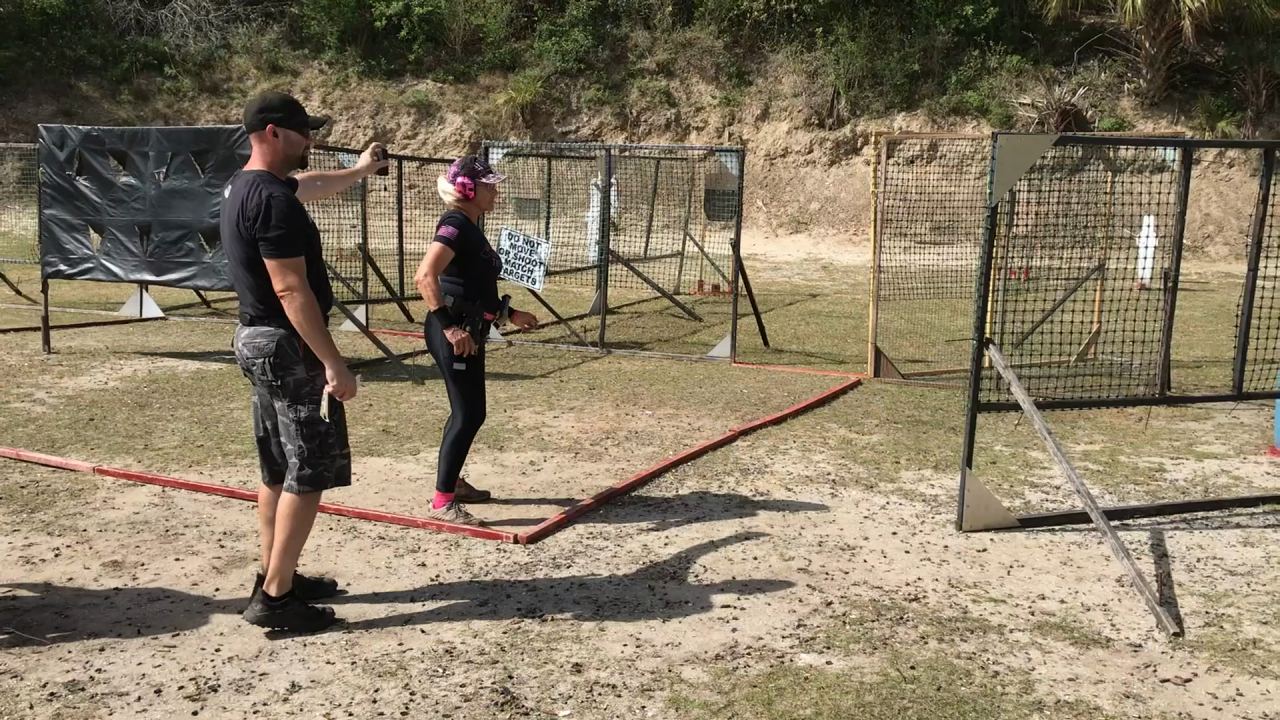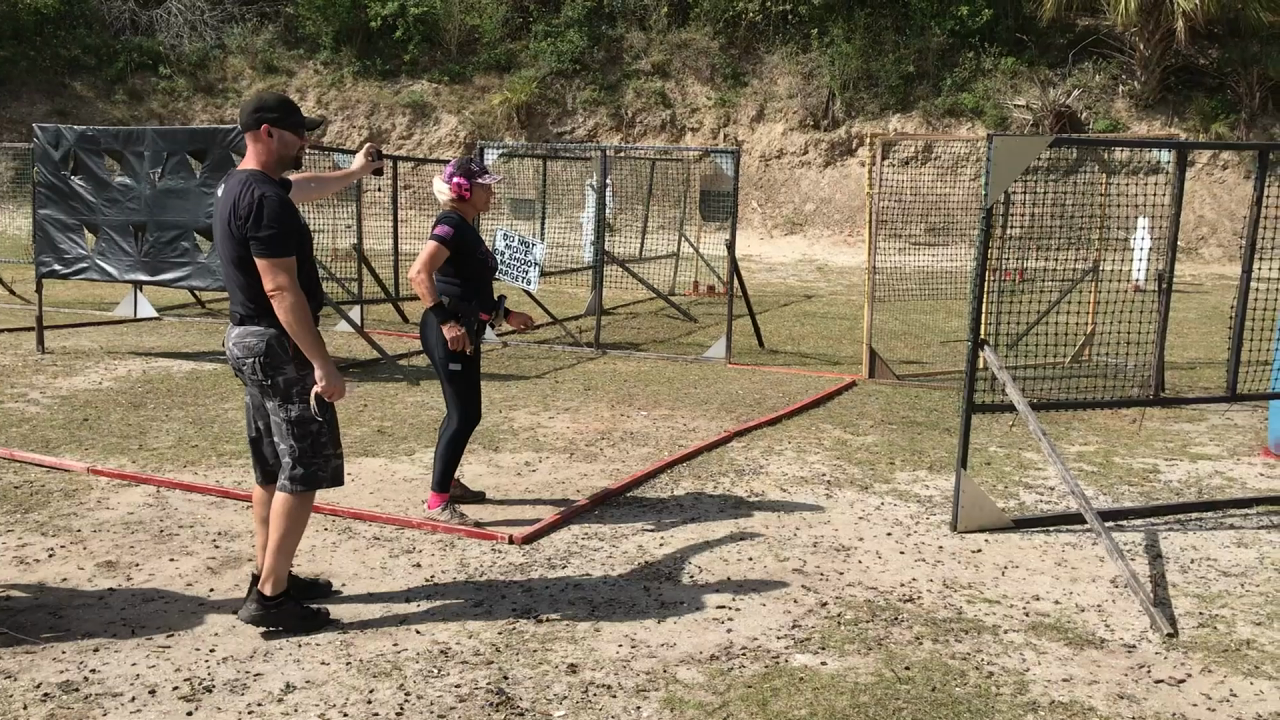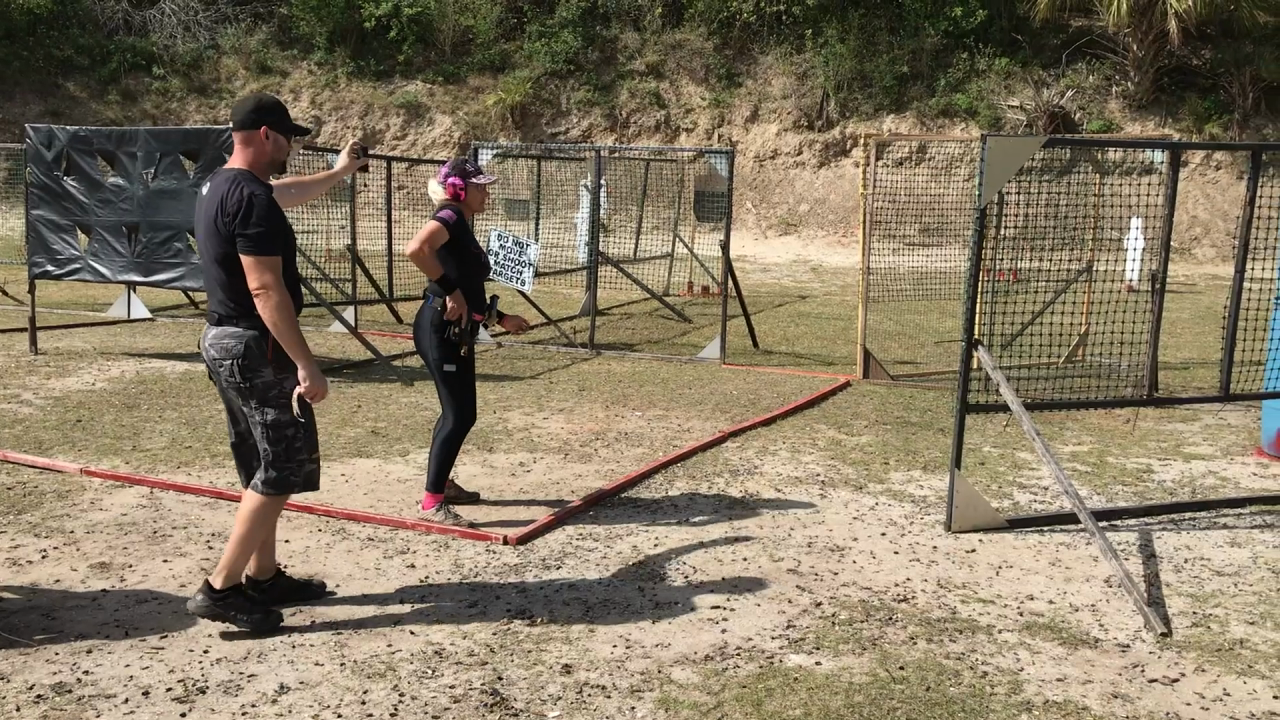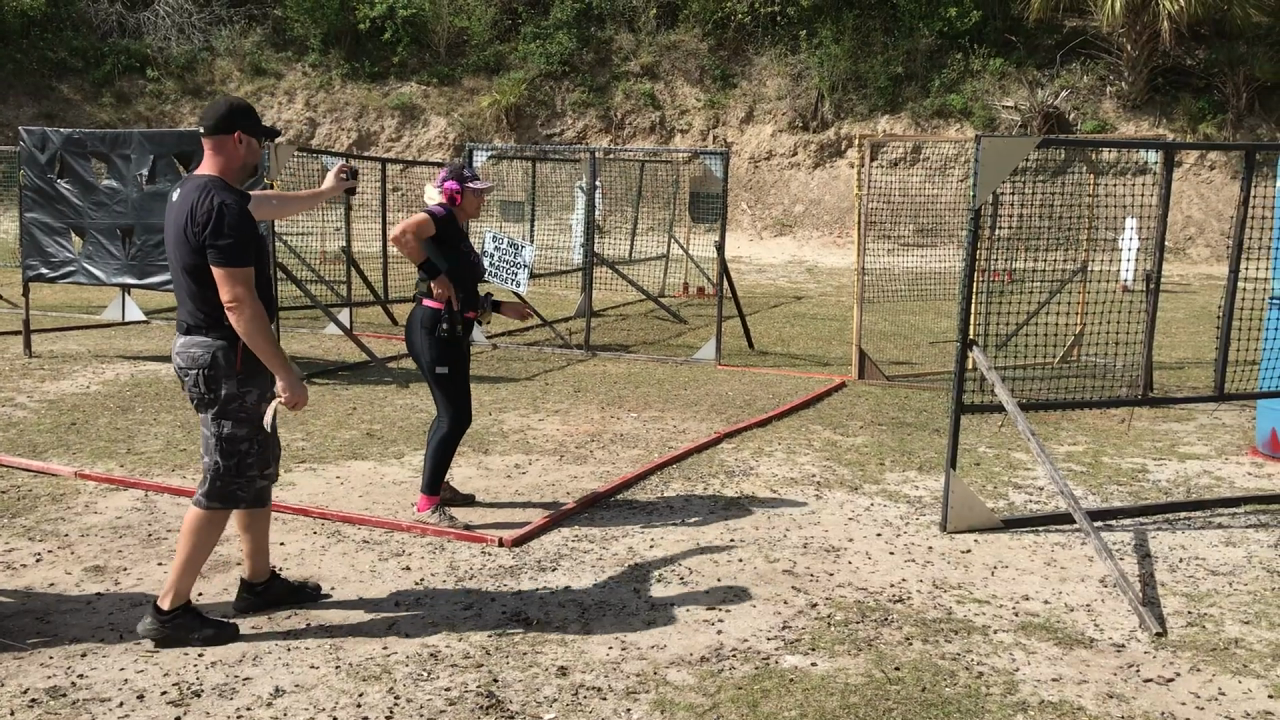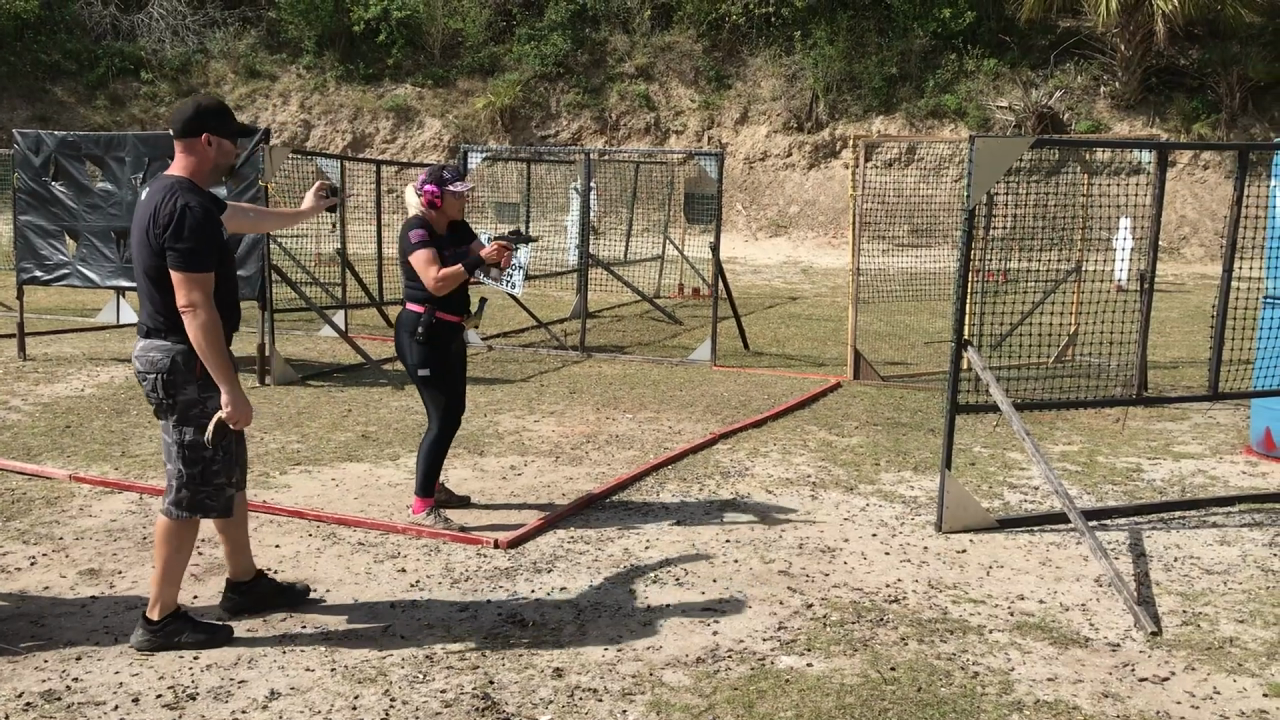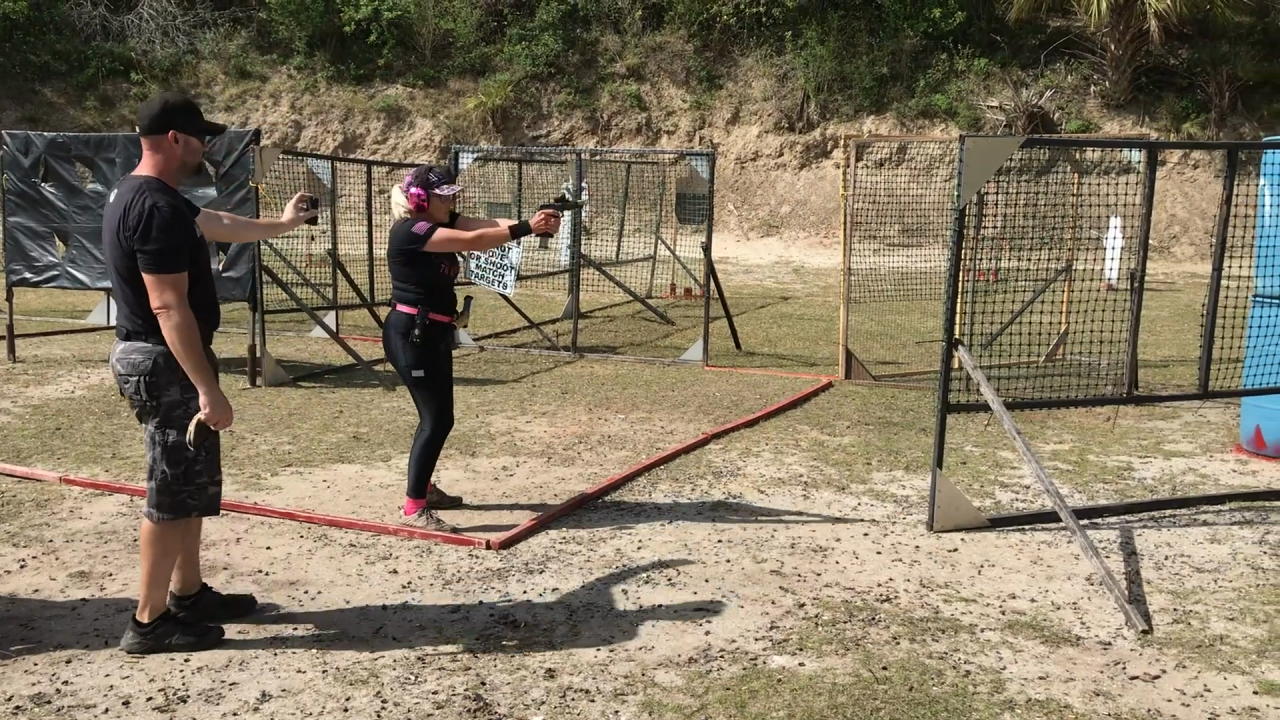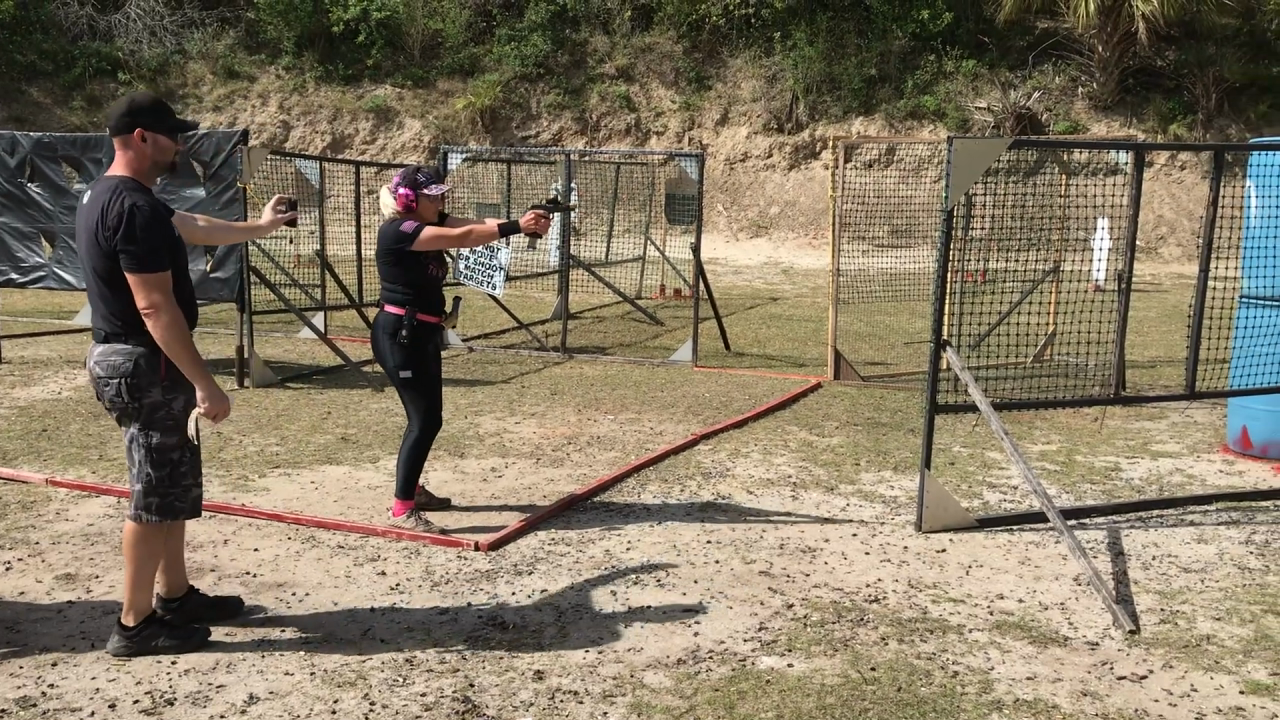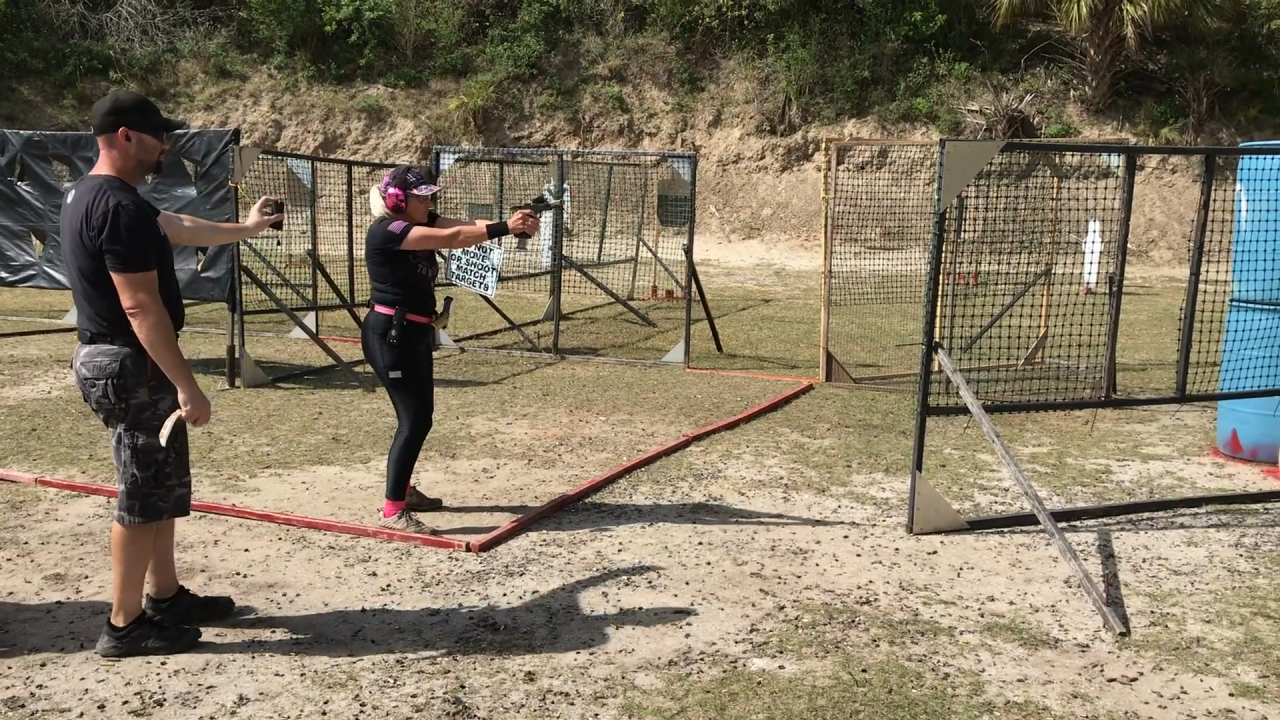
dt=0.3s
person 1, frame 1
left shoulder: (247, 185)
right shoulder: (273, 201)
left elbow: (308, 186)
right elbow: (292, 291)
left wrist: (360, 170)
right wrist: (334, 364)
left hip: (258, 340)
right hip: (286, 346)
left knee: (280, 470)
right knee: (309, 471)
left ankle: (276, 577)
right ankle: (274, 597)
person 1, frame 2
left shoulder: (240, 184)
right shoulder: (264, 200)
left elbow: (303, 187)
right elbow: (282, 291)
left wrist: (353, 172)
right wrist: (322, 364)
left hip: (250, 342)
right hip: (276, 346)
left knee: (275, 469)
right knee: (306, 469)
left ankle: (270, 578)
right ankle: (270, 596)
person 1, frame 3
left shoulder: (221, 185)
right shoulder: (251, 198)
left elbow: (285, 192)
right elbow: (267, 290)
left wrist: (339, 172)
right wrist: (306, 365)
left hip: (225, 342)
right hip: (255, 347)
left knee: (262, 468)
right knee: (282, 470)
left ankle: (262, 577)
right ankle: (220, 587)
person 1, frame 4
left shoulder: (194, 191)
right shoulder: (222, 208)
left elbow: (262, 204)
right elbow: (239, 303)
left wrist: (322, 192)
right wrist: (285, 373)
left hip: (207, 352)
right hip: (225, 359)
left knee: (254, 470)
right knee: (225, 485)
left ankle: (259, 581)
right ankle: (169, 610)
person 1, frame 5
left shoulder: (168, 191)
right shoulder: (187, 208)
left elbow: (239, 217)
right elbow: (195, 308)
left wrist: (301, 212)
right wrist: (230, 387)
left hip: (178, 357)
right hip: (185, 363)
left knee: (225, 473)
right knee: (194, 489)
left ankle: (244, 582)
right ankle: (160, 619)
person 1, frame 6
left shoulder: (138, 192)
right shoulder: (157, 207)
left elbow: (215, 224)
right elbow: (170, 309)
left wrist: (281, 224)
right wrist: (208, 389)
left hip: (156, 359)
right hip: (165, 365)
left knee: (192, 483)
right knee: (174, 492)
left ankle: (188, 596)
right ankle: (149, 621)
person 1, frame 7
left shoulder: (108, 193)
right shoulder: (135, 207)
left elbow: (190, 227)
right elbow: (157, 308)
left wrist: (258, 227)
right wrist: (204, 383)
left hip: (130, 359)
right hip: (146, 366)
left knee: (170, 486)
right knee: (157, 494)
left ankle: (175, 596)
right ankle: (135, 624)
person 1, frame 8
left shoulder: (92, 193)
right shoulder: (120, 206)
left elbow: (177, 227)
right elbow: (142, 308)
left wrist: (244, 228)
right wrist: (187, 386)
left hip: (118, 360)
right hip: (131, 367)
left knee: (163, 487)
right knee: (143, 495)
left ankle: (165, 598)
right ankle: (125, 624)
person 2, frame 1
left shoulder: (471, 227)
right shoulder: (455, 225)
right elbow: (425, 276)
left wrist: (508, 314)
right wrist: (448, 326)
left hip: (470, 330)
right hip: (455, 333)
left knee: (467, 411)
right knee: (469, 414)
left ankle: (453, 482)
right ankle: (442, 501)
person 2, frame 2
left shoulder: (466, 228)
right shoulder: (450, 225)
right elbow: (419, 275)
left wrist: (505, 314)
right wrist: (447, 321)
left hip: (466, 330)
right hip: (450, 332)
left knee: (464, 412)
right knee: (464, 415)
left ankle: (448, 482)
right ankle: (436, 501)
person 2, frame 3
left shoulder: (463, 227)
right shoulder: (450, 217)
right elbow: (416, 248)
left wrist: (500, 318)
right wrist: (450, 291)
left hip: (456, 330)
right hip: (441, 329)
left knee: (457, 411)
right knee: (460, 415)
left ankle: (441, 483)
right ankle: (431, 503)
person 2, frame 4
left shoulder: (459, 231)
right shoulder: (441, 219)
right elbow: (399, 234)
left wrist: (502, 307)
right wrist: (434, 274)
left hip: (453, 330)
right hip: (434, 329)
left knee: (454, 412)
right knee: (454, 416)
left ankle: (438, 484)
right ankle: (428, 504)
person 2, frame 5
left shoulder: (458, 228)
right shoulder: (417, 230)
left elbow: (482, 257)
right elbow: (436, 283)
left wrist: (497, 257)
right wrist: (479, 260)
left hip: (450, 333)
right hip: (422, 333)
left knee: (451, 413)
right knee: (443, 419)
left ankle: (432, 487)
right ankle: (421, 506)
person 2, frame 6
left shoulder: (442, 223)
right shoulder: (409, 231)
left elbow: (488, 225)
right elbow: (473, 241)
left wrist: (532, 223)
right wrist: (526, 228)
left hip: (434, 332)
right hip: (411, 334)
left knee: (437, 415)
right knee: (438, 419)
left ankle: (424, 488)
right ankle: (413, 508)
person 2, frame 7
left shoulder: (429, 224)
right shoulder: (397, 231)
left elbow: (477, 224)
right elbow: (462, 237)
left wrist: (522, 223)
right wrist: (516, 227)
left hip: (423, 333)
right hip: (399, 335)
left knee: (426, 416)
right knee: (425, 420)
left ankle: (412, 489)
right ankle: (401, 509)
person 2, frame 8
left shoulder: (422, 224)
right shoulder: (386, 231)
left elbow: (464, 226)
right elbow: (451, 238)
left wrist: (512, 224)
right wrist: (505, 228)
left hip: (415, 333)
right hip: (390, 335)
left knee: (420, 416)
right knee: (415, 421)
left ankle: (404, 490)
right ankle: (392, 510)
